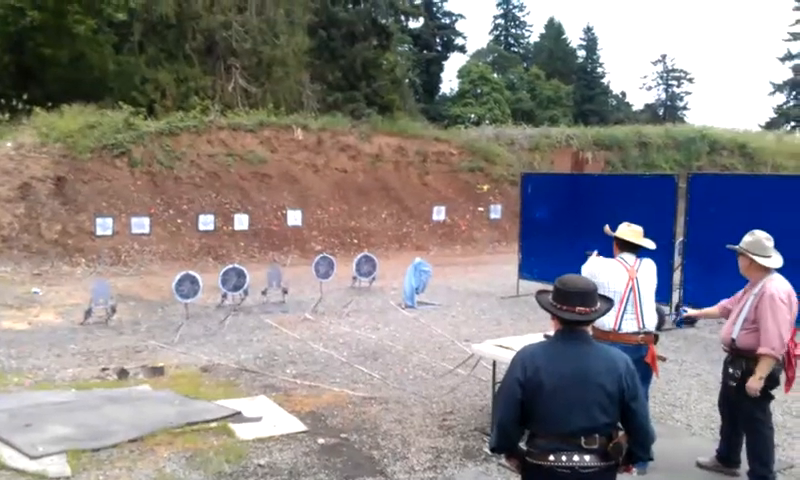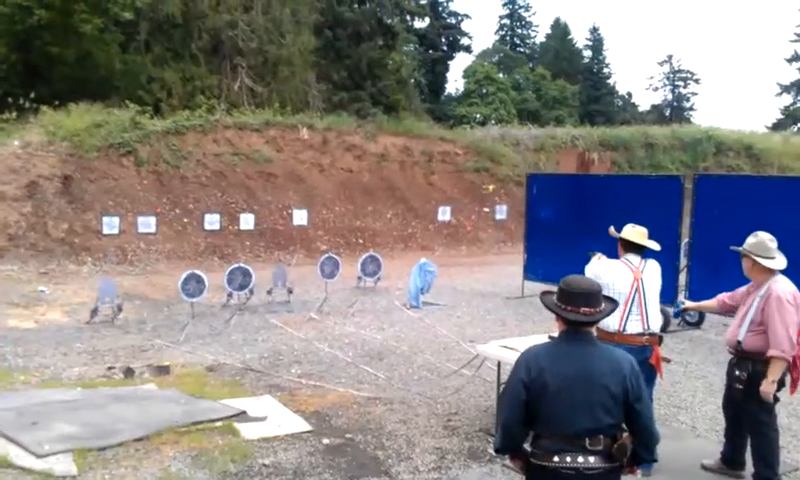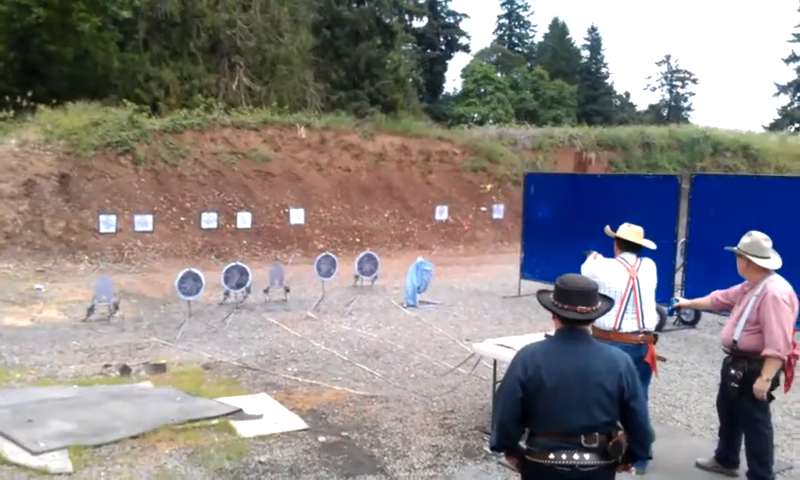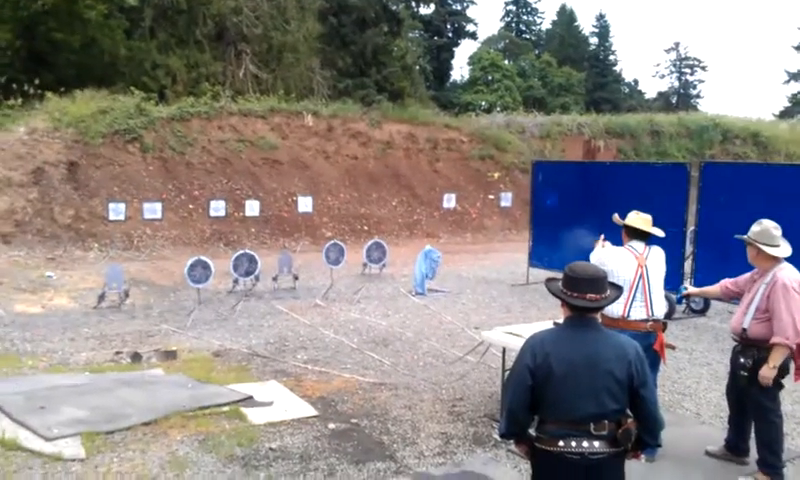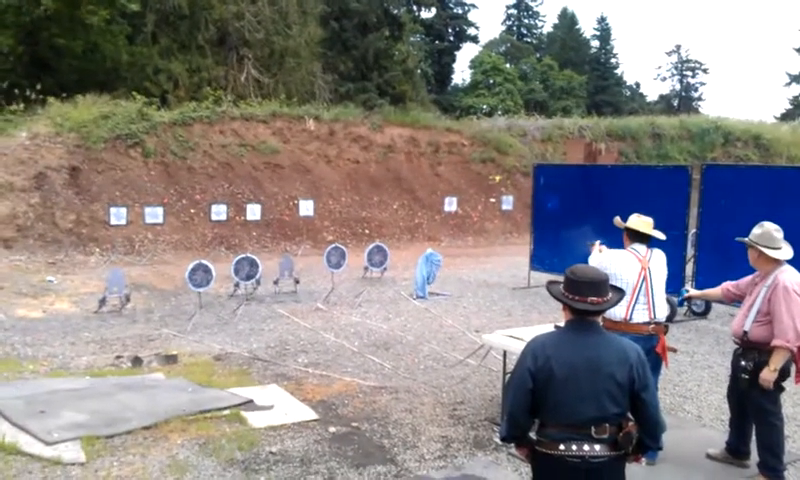
dt=0.2s
person 1, frame 1
left shoulder: (774, 291)
right shoulder: (755, 285)
left elbow: (774, 342)
right elbow: (729, 306)
left wrist: (759, 376)
right wrist: (698, 313)
left hip: (755, 366)
right hip: (738, 362)
left knee: (755, 422)
right knee: (729, 411)
right ankle: (726, 459)
person 1, frame 2
left shoulder: (780, 293)
right shoulder: (757, 287)
right elbow: (726, 301)
left wrist: (771, 379)
right wrist: (695, 305)
left hip: (760, 369)
right hip: (741, 364)
left knee: (760, 424)
right knee: (733, 413)
person 1, frame 3
left shoulder: (775, 292)
right shoulder: (750, 286)
left elbow: (778, 343)
right elbow: (719, 299)
left wrist: (765, 378)
right wrist: (689, 303)
left hip: (755, 368)
right hip: (736, 363)
left knee: (755, 424)
right knee: (727, 412)
right ankle: (725, 460)
person 1, frame 4
right shoulder: (759, 275)
right elbow: (729, 287)
left wrist: (772, 365)
right wrist: (697, 291)
left hip: (764, 357)
right hip: (745, 351)
left knee: (765, 412)
right knee: (737, 401)
right ankle: (735, 448)
person 1, frame 5
right shoulder: (760, 278)
right elbow: (730, 290)
left wrist: (773, 368)
right wrist: (699, 294)
left hip: (765, 359)
right hip: (746, 354)
left knee: (766, 415)
right knee: (738, 403)
right ankle: (736, 451)
person 2, frame 1
left shoulder: (600, 267)
right shoulder: (650, 267)
left elbow: (586, 277)
left hip: (607, 345)
right hip: (641, 347)
right ankle: (638, 460)
person 2, frame 2
left shoulder: (605, 268)
right shoulder: (654, 268)
left elbow: (590, 276)
left wrist: (595, 262)
left hip: (612, 346)
right hip: (646, 348)
right ankle: (643, 461)
person 2, frame 3
left shoulder: (601, 267)
right shoulder: (649, 267)
left elbow: (586, 275)
left wrist: (591, 260)
left hip: (608, 344)
right hip: (641, 346)
right ankle: (638, 459)
person 2, frame 4
left shoulder: (610, 256)
right shoulder: (658, 255)
left elbow: (596, 264)
left wrist: (599, 249)
left hip: (618, 332)
right hip: (650, 334)
right ankle: (647, 447)
person 2, frame 5
left shoulder: (613, 259)
right shoulder: (659, 258)
left elbow: (596, 266)
left wrist: (596, 252)
left hip: (620, 335)
right hip: (652, 336)
right ankle: (649, 450)
person 3, frame 1
left shoulder: (528, 359)
right shoulder: (619, 363)
left elbow: (505, 417)
right elbow: (639, 422)
left wrist: (511, 452)
right wrist: (632, 458)
person 3, frame 2
left shoulder: (532, 360)
right shoulder: (623, 364)
left elbow: (510, 418)
right elbow: (644, 423)
left wrist: (516, 453)
right wrist: (638, 458)
person 3, frame 3
left shoulder: (528, 358)
right shoulder: (619, 362)
left elbow: (506, 415)
right elbow: (639, 420)
left wrist: (511, 450)
right wrist: (631, 456)
person 3, frame 4
left shoulder: (538, 346)
right shoulder: (628, 350)
left elbow: (515, 402)
right elbow: (648, 408)
left wrist: (521, 438)
right wrist: (640, 444)
left hip: (553, 456)
right hip: (606, 459)
person 3, frame 5
left shoulder: (539, 350)
right shoulder: (630, 353)
left elbow: (516, 405)
right elbow: (649, 411)
left wrist: (521, 441)
right wrist: (641, 447)
left hip: (554, 460)
